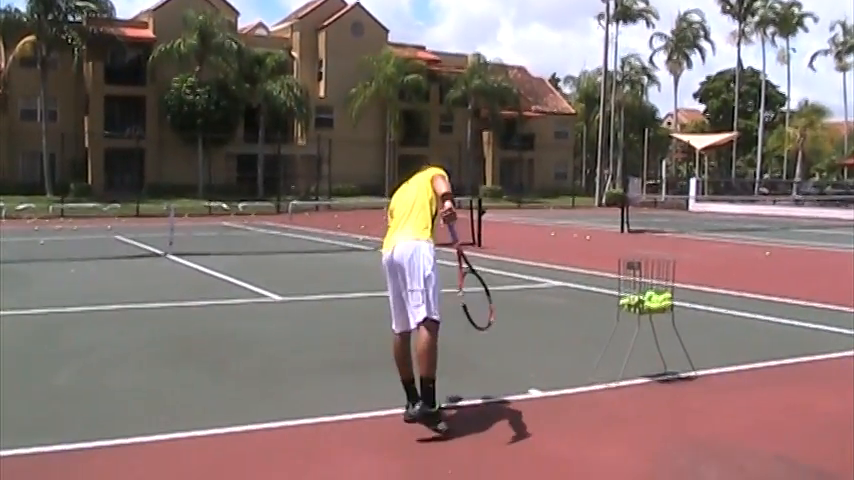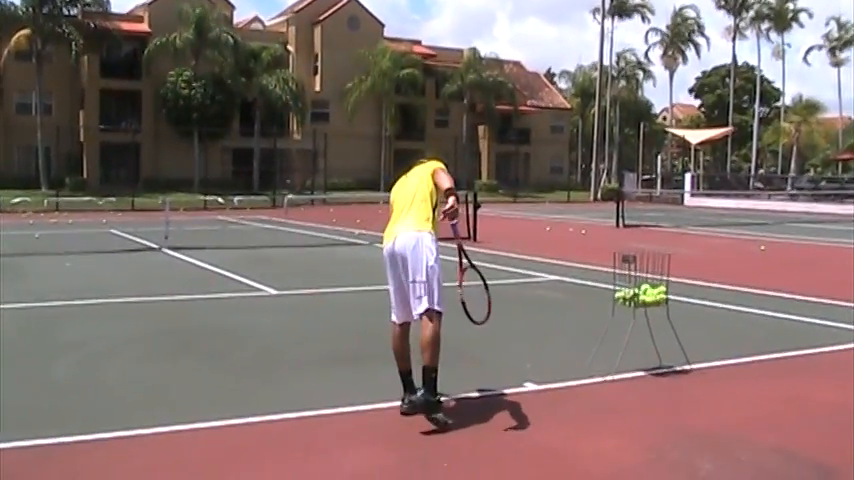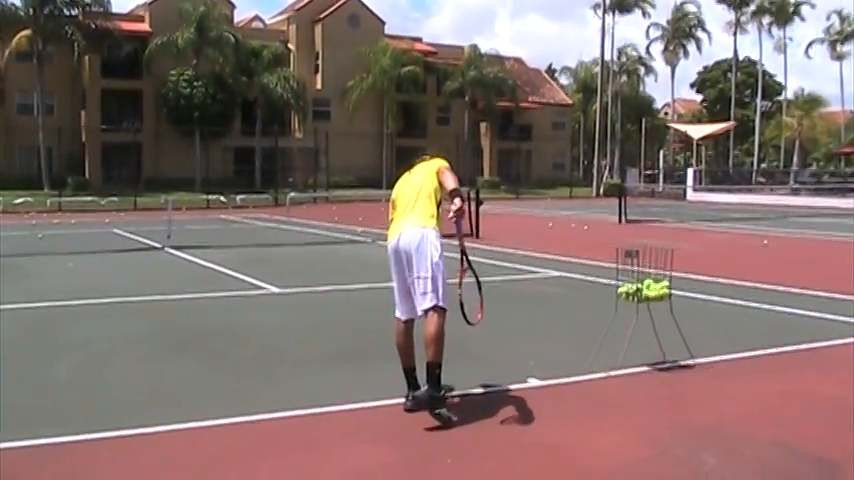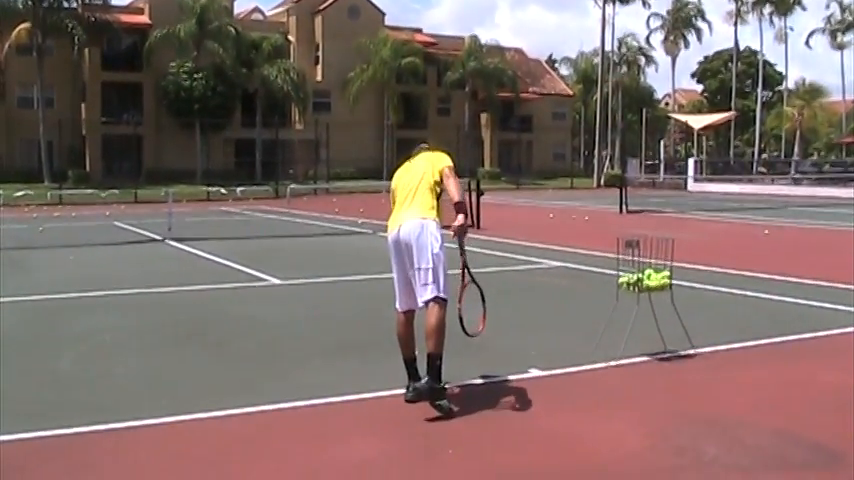
dt=0.3s
person 1, frame 1
left shoulder: (400, 192)
right shoulder: (433, 174)
right elbow: (441, 182)
right wrist: (448, 200)
left hip: (390, 249)
right hip: (415, 246)
left knee: (402, 329)
right knee: (428, 323)
left ankle: (414, 402)
right ankle: (427, 406)
person 1, frame 2
left shoulder: (399, 184)
right shoulder: (431, 167)
right elbow: (442, 175)
right wrist: (451, 196)
left hip: (391, 241)
right hip: (417, 237)
left knee: (400, 320)
right knee: (431, 313)
left ankle: (409, 394)
right ankle: (428, 394)
person 1, frame 3
left shoulder: (401, 182)
right shoulder: (436, 164)
right elbow: (447, 175)
right wrist: (457, 197)
left hip: (395, 238)
right hip: (421, 233)
left knee: (404, 316)
right knee: (435, 309)
left ankle: (413, 390)
right ankle: (432, 390)
person 1, frame 4
left shoulder: (400, 172)
right shoulder: (438, 157)
right elbow: (450, 179)
right wrist: (460, 211)
left hip: (395, 229)
right hip: (421, 225)
left knee: (404, 308)
right knee: (436, 300)
left ankle: (414, 381)
right ankle: (433, 381)
